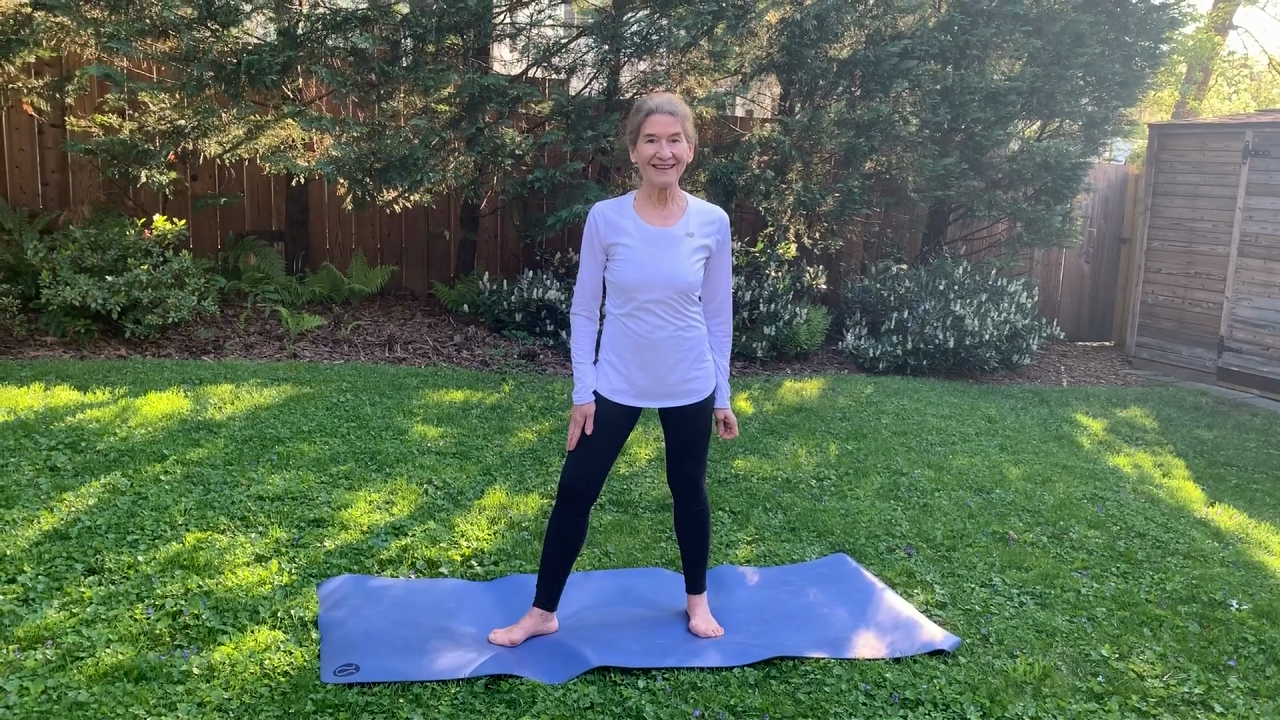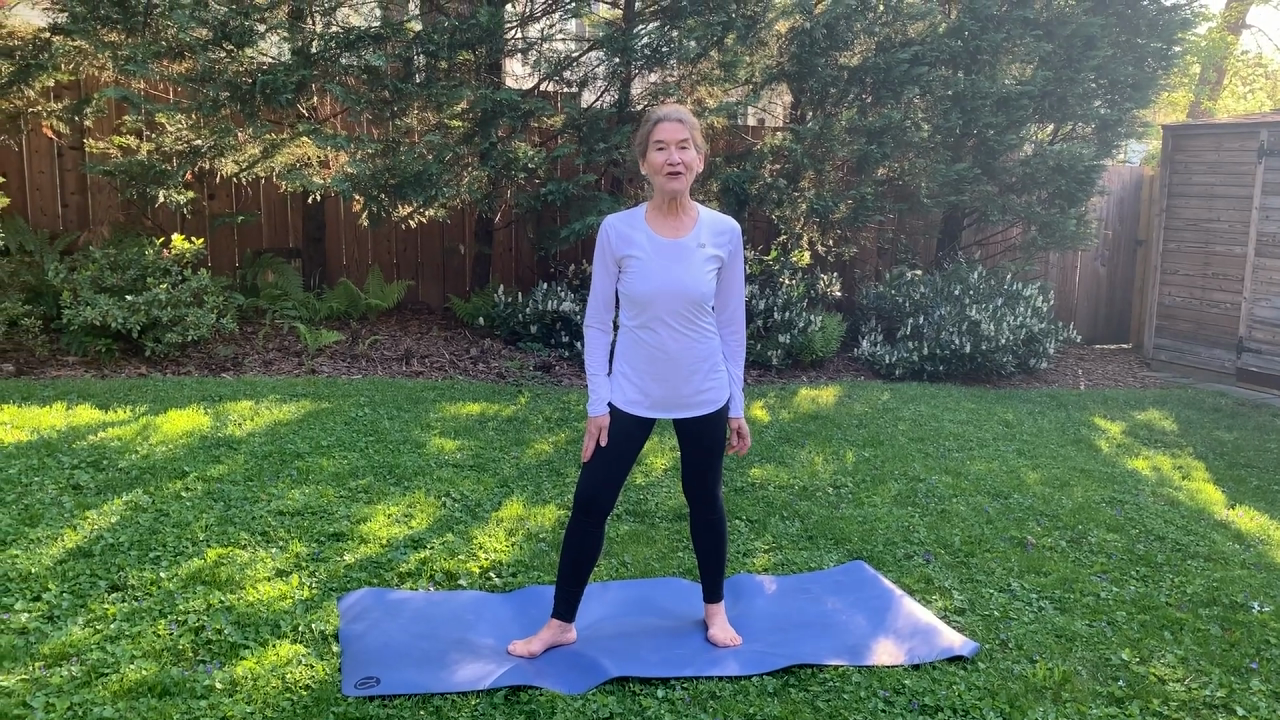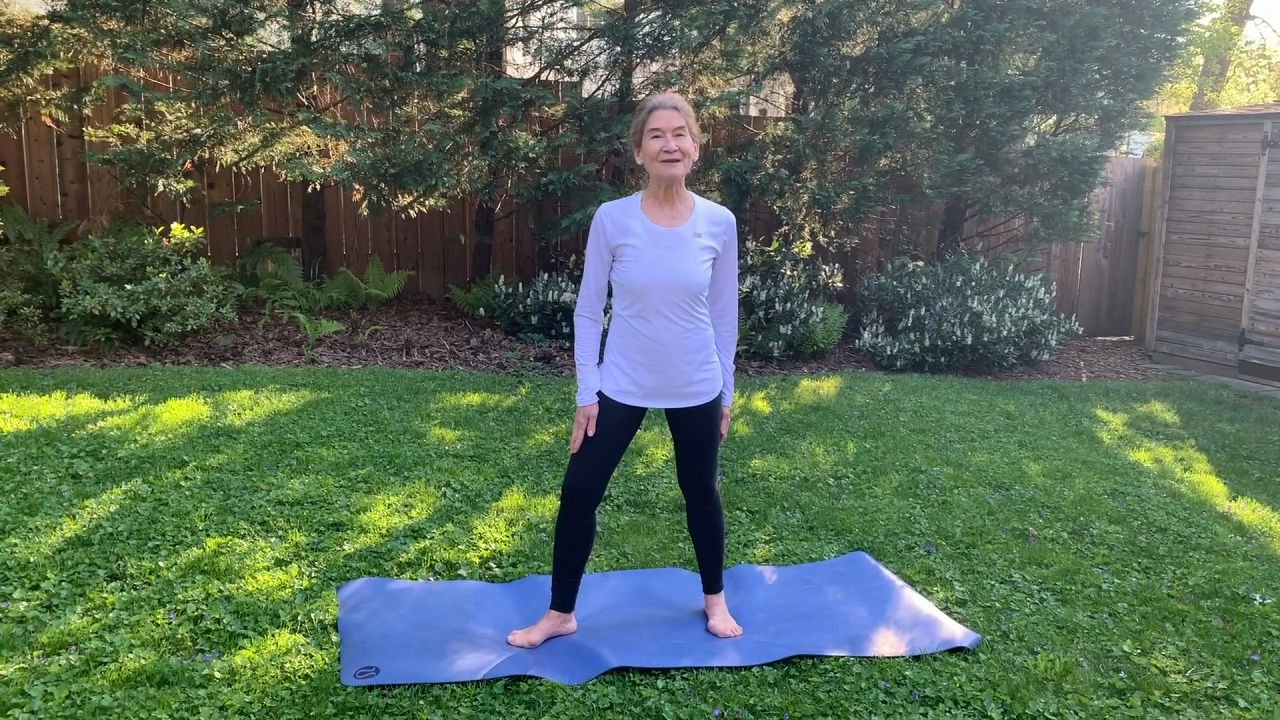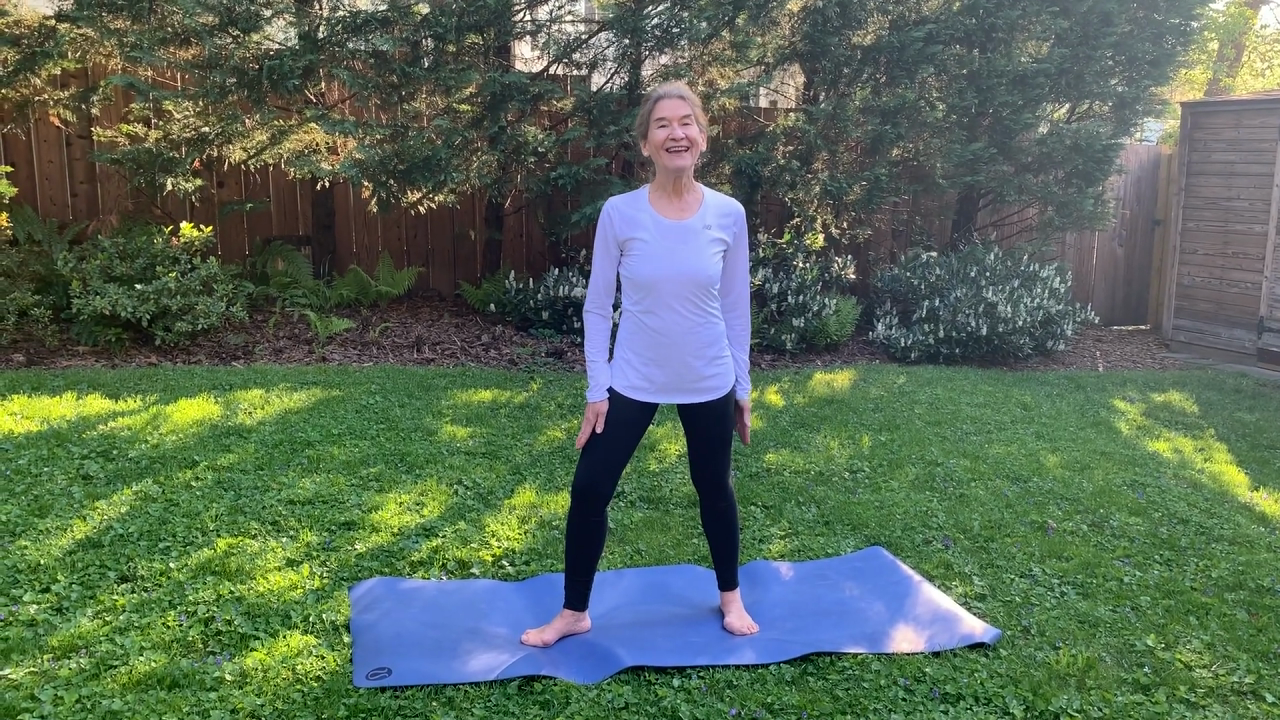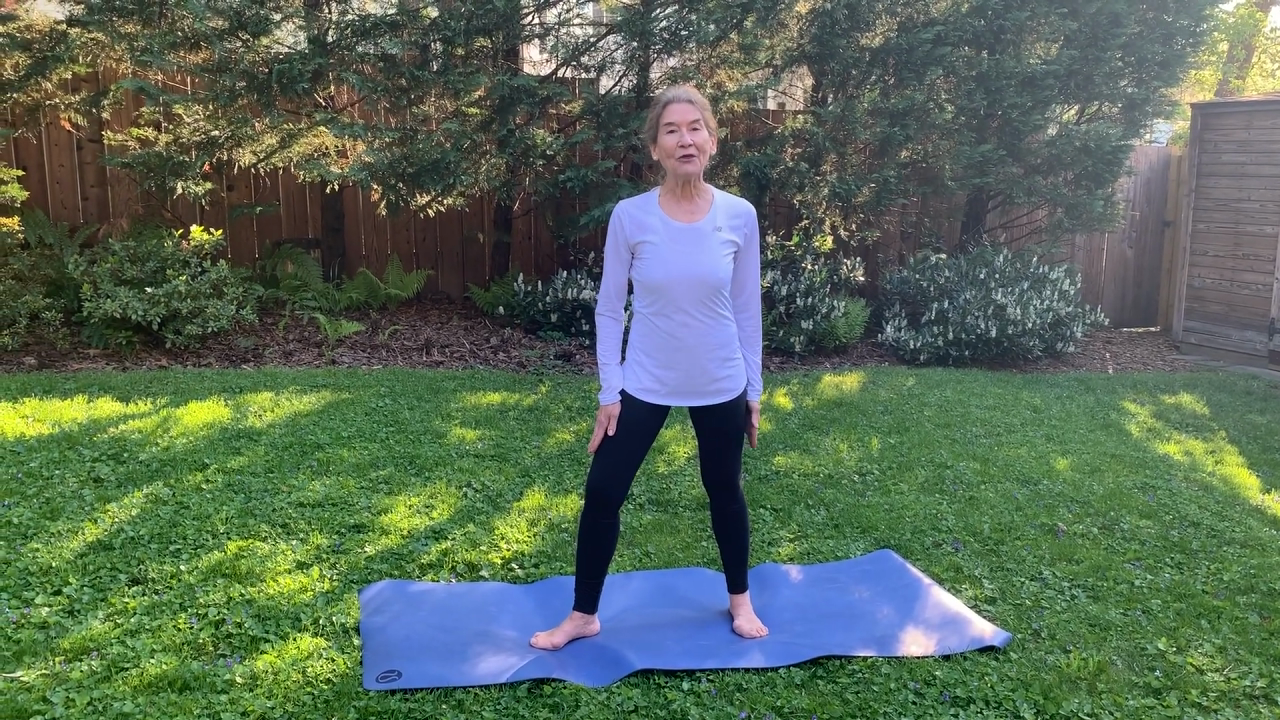
dt=1s
person 1, frame 1
left shoulder: (713, 222)
right shoulder: (605, 218)
left elbow: (718, 314)
right elbow: (585, 309)
left wrist: (722, 395)
right wrist: (582, 391)
left hip: (689, 387)
right hip: (616, 385)
left knee: (689, 492)
right knee: (574, 491)
left ankle: (697, 599)
right ankle: (543, 611)
person 1, frame 2
left shoulder: (724, 232)
right shoulder: (616, 230)
left elbow: (731, 324)
right elbow: (598, 322)
left wrist: (736, 405)
right wrist: (597, 403)
left hip: (702, 398)
right hip: (630, 396)
left knee: (704, 501)
right knee: (590, 503)
left ankle: (714, 608)
right ankle: (561, 622)
person 1, frame 3
left shoulder: (719, 222)
right shoulder: (611, 219)
left elbow: (724, 313)
right elbow: (589, 310)
left wrist: (726, 391)
right wrist: (586, 392)
left hip: (695, 388)
right hip: (623, 386)
left knee: (701, 493)
right knee: (579, 492)
left ankle: (714, 599)
right ankle: (560, 613)
person 1, frame 4
left shoulder: (728, 214)
right shoulder: (618, 213)
left elbow: (736, 307)
right elbow: (598, 305)
left wrist: (743, 386)
right wrist: (596, 389)
left hip: (708, 383)
right hip: (633, 381)
left knee: (714, 489)
right knee: (589, 490)
left ankle: (730, 596)
right ankle: (574, 612)
person 1, frame 5
left shoulder: (740, 216)
right shoulder: (629, 216)
left elbow: (747, 309)
right elbow: (610, 308)
left wrist: (754, 388)
right wrist: (609, 391)
left hip: (720, 385)
right hip: (645, 384)
left knee: (725, 492)
right knee: (602, 492)
left ankle: (739, 599)
right ankle: (583, 614)
